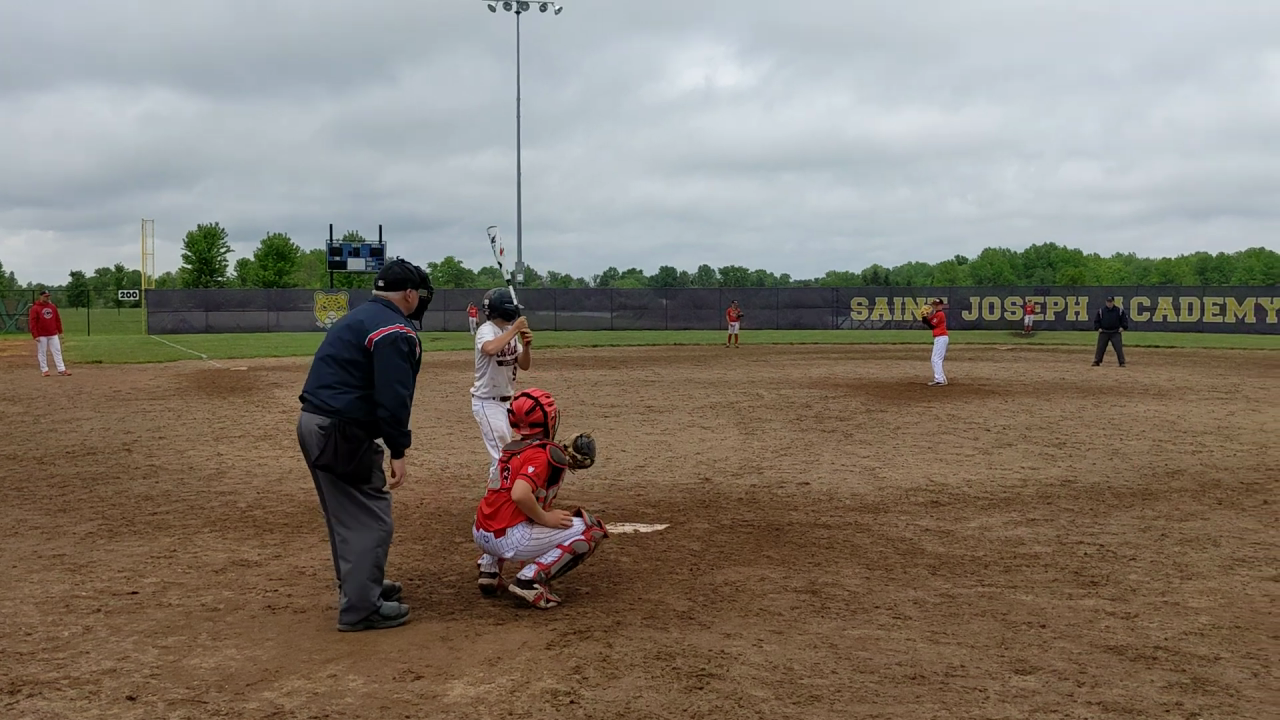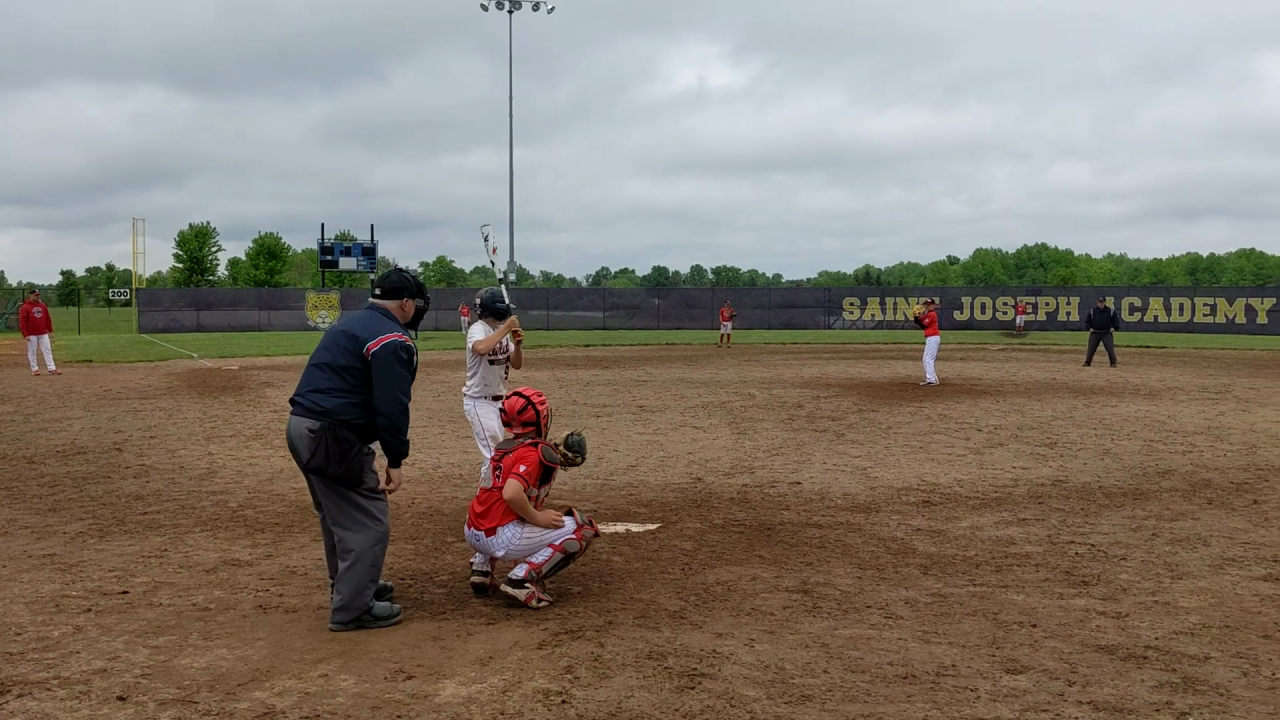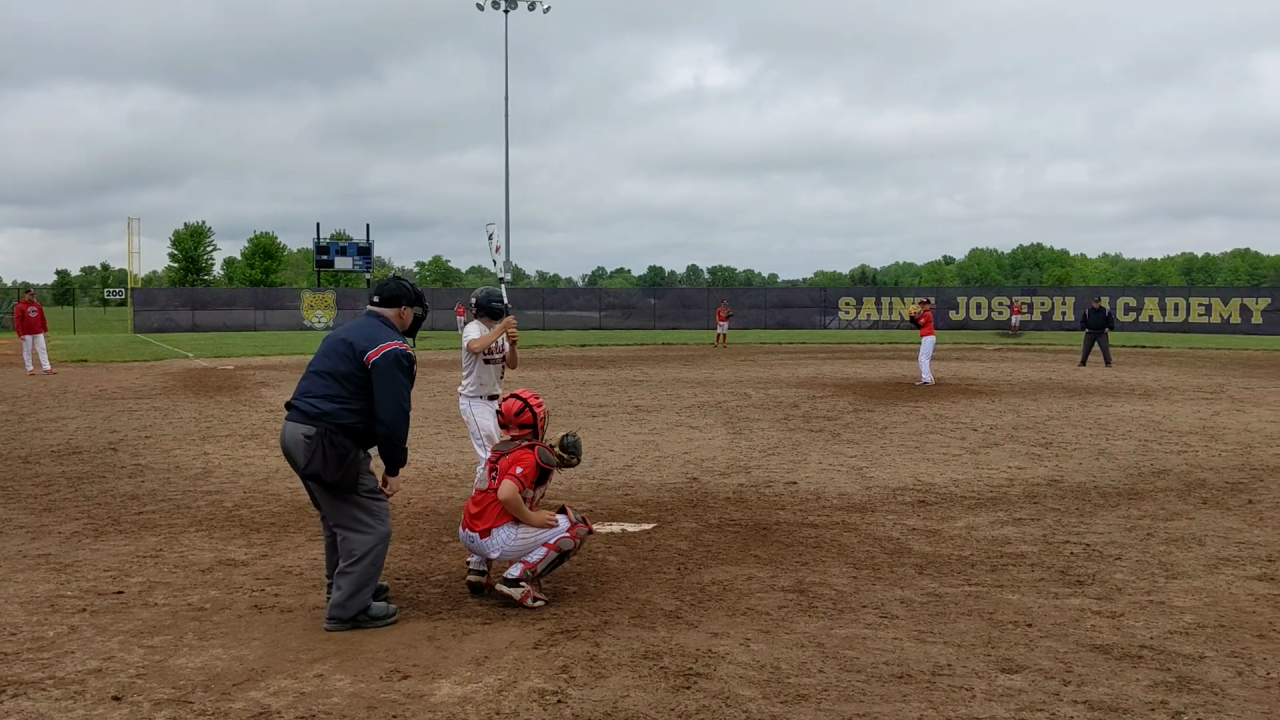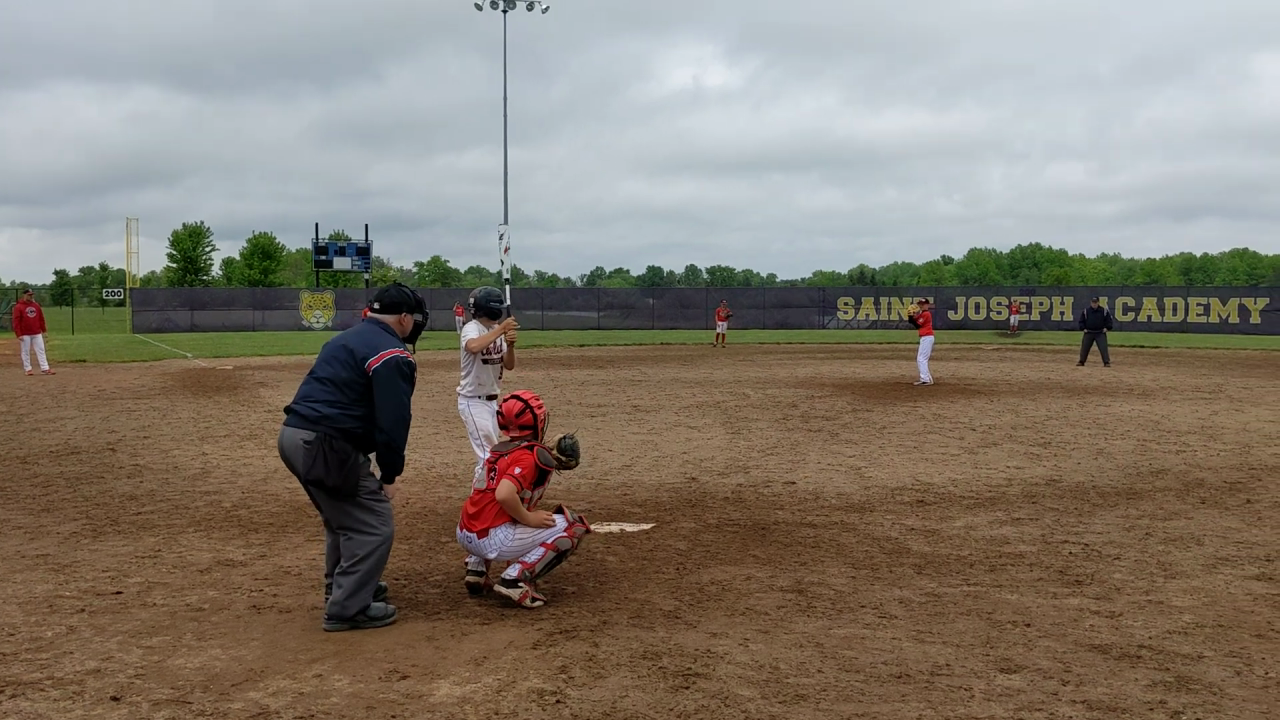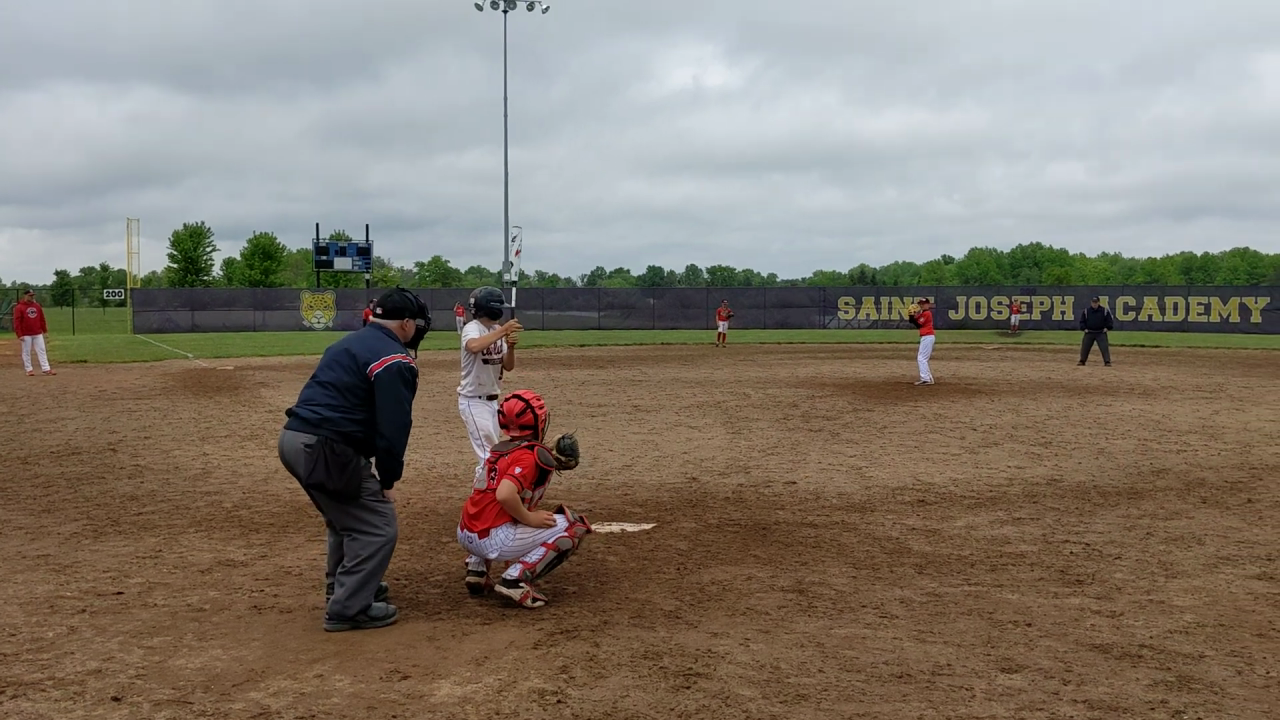
dt=0.1s
person 1, frame 1
left shoulder: (354, 318)
right shoulder: (395, 330)
right elbow: (392, 398)
right wrist: (398, 452)
left hip: (314, 421)
right hip: (342, 431)
left knee: (346, 513)
right knee: (369, 518)
left ankle: (358, 584)
right ankle: (360, 607)
person 1, frame 2
left shoulder: (347, 325)
right shoulder: (392, 340)
right elbow: (392, 407)
right wrist: (395, 460)
left hip: (302, 425)
right hip: (329, 435)
left knee: (342, 514)
right knee: (368, 520)
left ankle: (349, 586)
right ankle: (351, 608)
person 1, frame 3
left shoulder: (346, 331)
right shoulder: (392, 348)
right elbow: (392, 414)
right wrist: (393, 468)
left hip: (297, 430)
right hip: (326, 440)
left knee: (342, 514)
right knee: (370, 521)
left ankle: (345, 586)
right ankle: (348, 608)
person 1, frame 4
left shoulder: (346, 338)
right shoulder: (392, 355)
right elbow: (392, 421)
right wrist: (389, 475)
left hip: (294, 434)
right hip: (324, 445)
left knee: (345, 514)
right knee: (374, 524)
left ankle: (343, 586)
right ankle: (347, 608)
person 1, frame 5
left shoulder: (349, 343)
right shoulder: (395, 360)
right elbow: (393, 426)
right wrist: (388, 480)
left hip: (295, 438)
right hip: (325, 448)
left knee: (347, 515)
right knee: (378, 524)
left ankle: (344, 586)
right ankle: (348, 608)
person 2, frame 1
left shoulder: (512, 448)
right shoulder: (544, 453)
right elbow: (520, 495)
right wrist: (545, 518)
left hip: (481, 534)
right hip: (510, 539)
right knee: (592, 530)
left ankle: (489, 570)
right ankle: (531, 580)
person 2, frame 2
left shoulder: (504, 447)
right shoulder: (535, 452)
right elbow: (511, 494)
right wrist: (537, 518)
left hip: (473, 532)
right hip: (501, 538)
right knee: (583, 529)
left ankle: (481, 569)
right ankle: (523, 579)
person 2, frame 3
left shoulder: (501, 448)
right shoulder: (532, 454)
right elbow: (506, 495)
right wrist: (531, 518)
left hip: (468, 533)
right hip: (496, 540)
right knee: (577, 527)
left ankle: (478, 568)
right ankle: (518, 579)
person 2, frame 4
left shoulder: (500, 449)
right shoulder: (530, 455)
right elbow: (504, 494)
right wrist: (528, 518)
left hip: (465, 534)
right hip: (493, 540)
right knee: (574, 526)
left ankle: (477, 569)
right ankle: (516, 579)
person 2, frame 5
left shoulder: (500, 449)
right shoulder: (530, 455)
right elbow: (505, 495)
right wrist: (529, 518)
left hip: (466, 534)
right hip: (494, 540)
right knee: (574, 526)
left ankle: (477, 569)
right ankle: (517, 580)
person 3, frame 1
left shoulder: (509, 331)
right shoulder: (486, 330)
left elbow: (524, 365)
right elbow: (491, 349)
left wrist: (526, 345)
right wrist: (514, 329)
left hip: (504, 401)
right hip: (487, 403)
left knee: (503, 454)
right knee: (502, 456)
person 3, frame 2
left shoulder: (502, 331)
right shoulder: (477, 328)
left elbow: (517, 364)
right elbow: (481, 348)
left wrist: (517, 343)
right wrist: (505, 329)
left hip: (497, 401)
right hip: (479, 403)
left knee: (495, 453)
right knee: (494, 455)
person 3, frame 3
left shoulder: (498, 331)
right shoulder: (473, 328)
left elbow: (512, 364)
right elbow: (475, 347)
left wrist: (512, 344)
right wrist: (501, 328)
left hip: (493, 401)
right hip: (475, 402)
left knee: (491, 453)
right knee: (489, 455)
person 3, frame 4
left shoulder: (496, 331)
right shoulder: (471, 328)
left elbow: (509, 365)
right elbow: (474, 347)
left wrist: (510, 345)
right wrist: (501, 329)
left hip: (491, 401)
right hip: (473, 402)
left knee: (490, 453)
right knee: (488, 455)
person 3, frame 5
left shoulder: (497, 330)
right shoulder: (472, 328)
left elbow: (509, 366)
right elbow: (474, 346)
left wrist: (510, 347)
right wrist: (503, 331)
left hip: (492, 401)
right hip: (474, 402)
left knee: (491, 453)
right knee: (488, 456)
